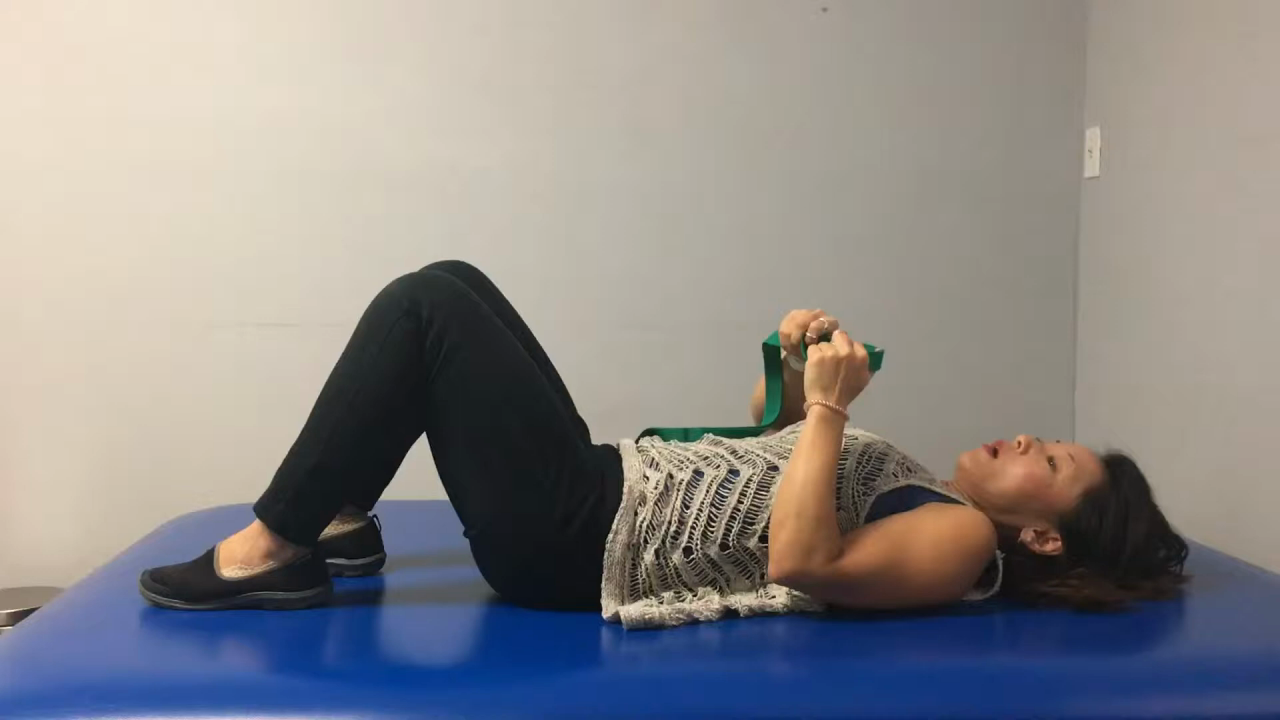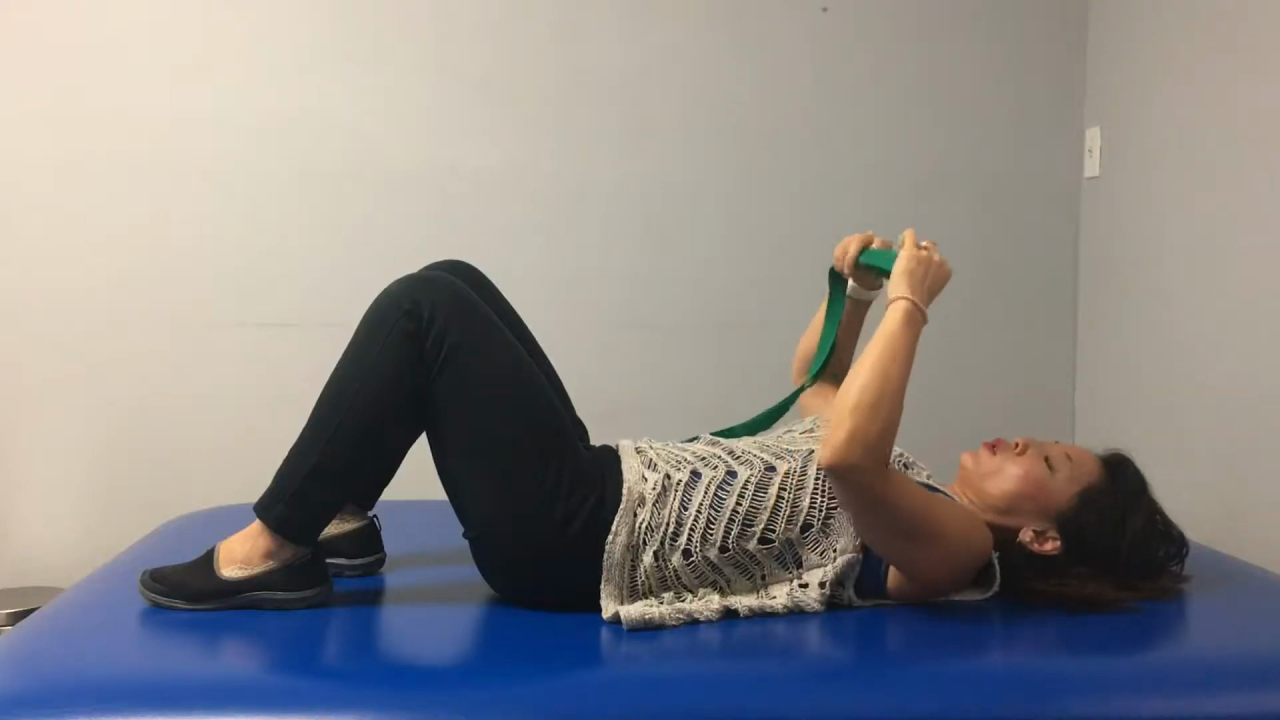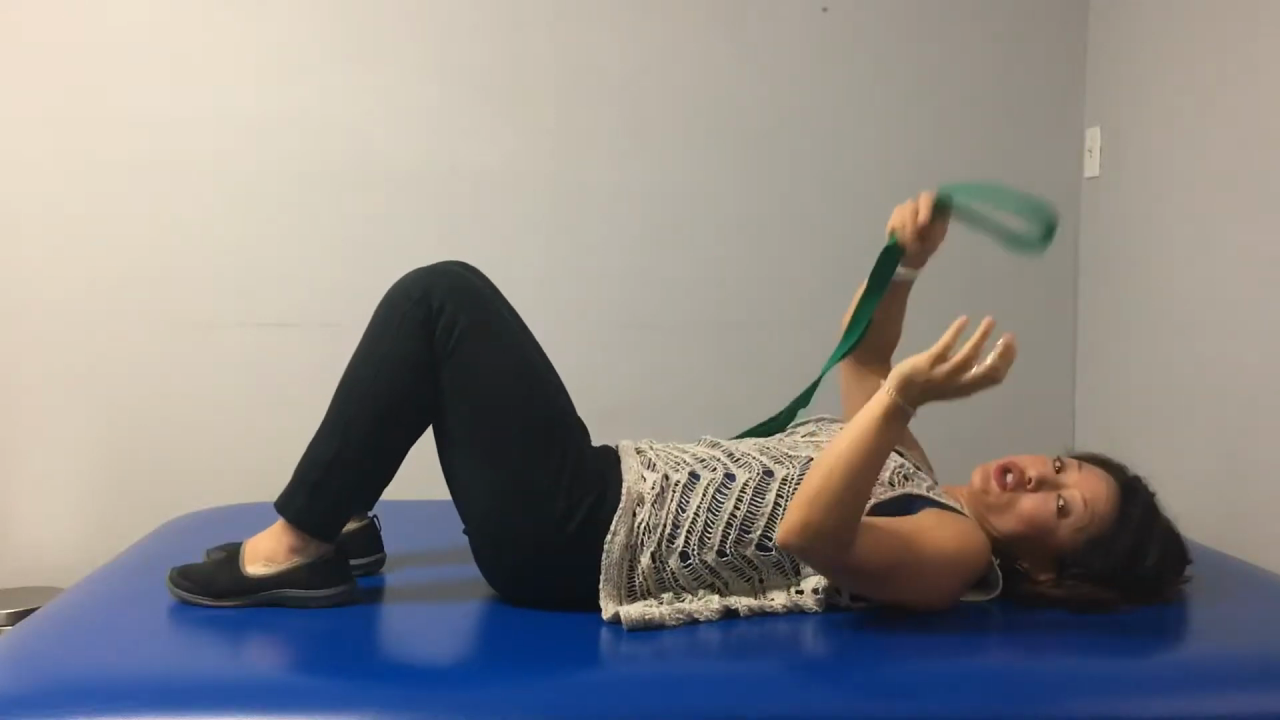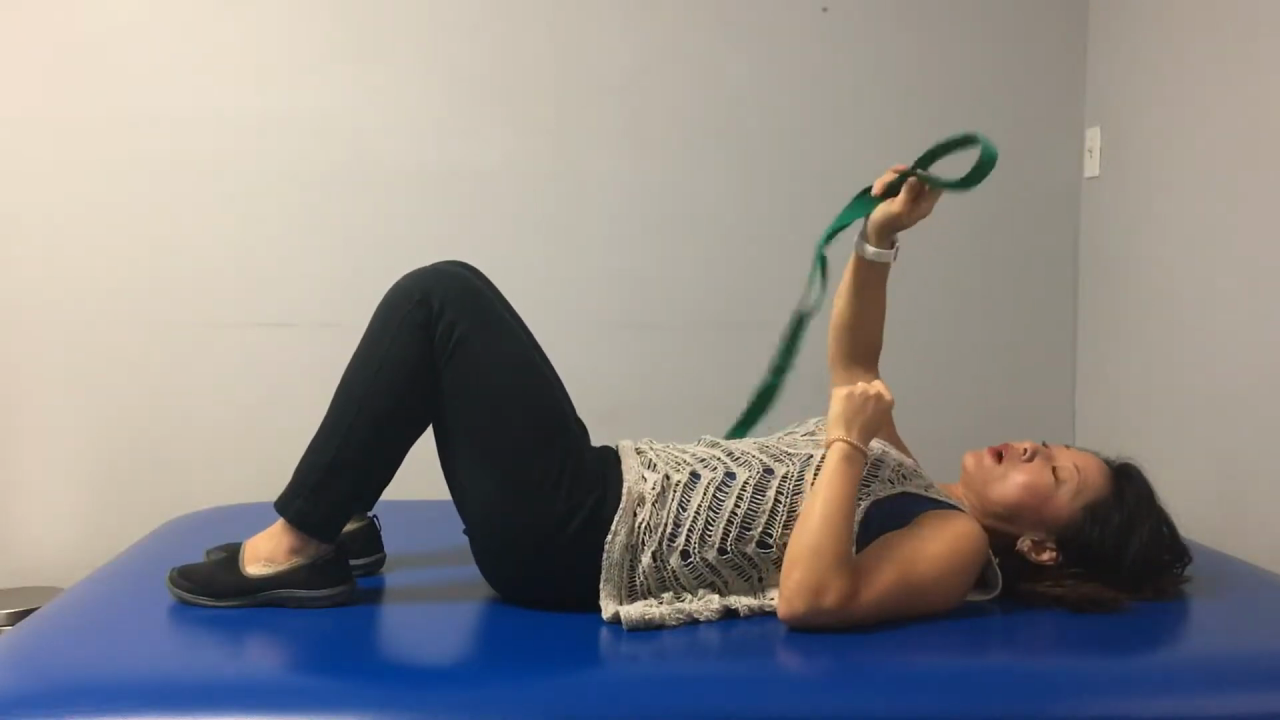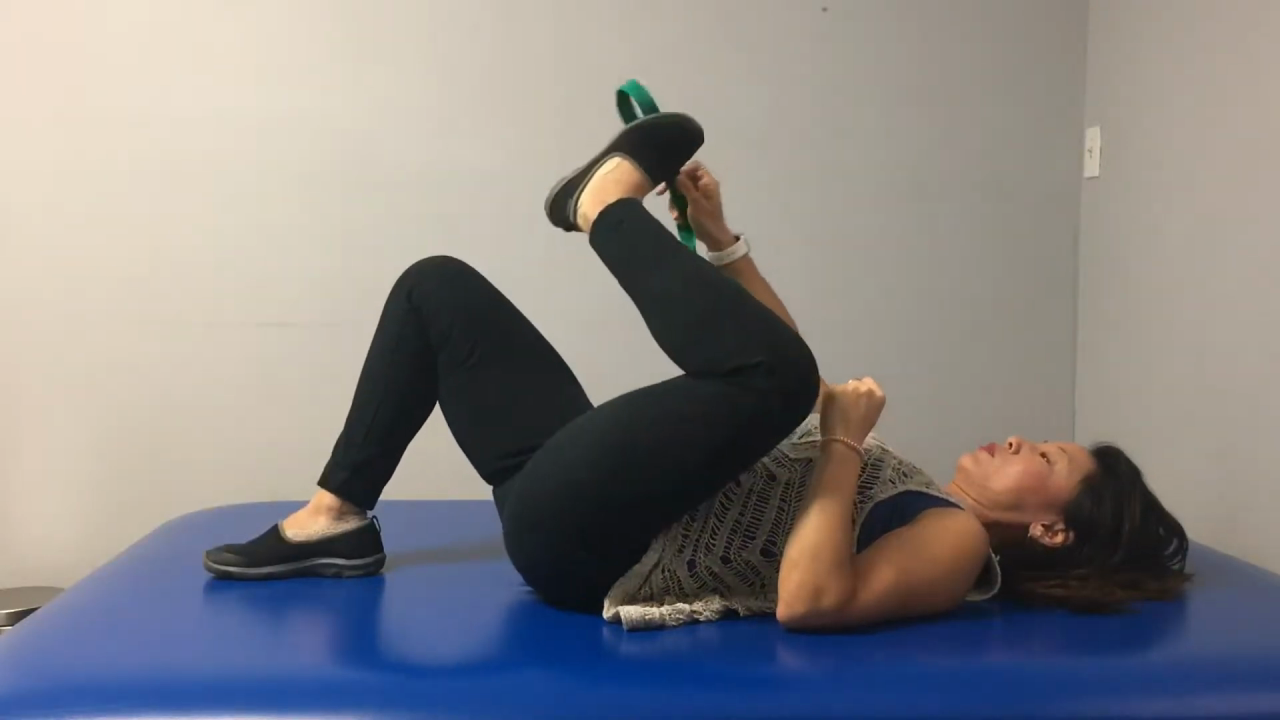
dt=1s
person 1, frame 1
left shoulder: (962, 545)
right shoulder: (923, 498)
left elbow: (797, 561)
right elbow: (781, 422)
left wrist: (826, 403)
right wrist: (798, 358)
left hip: (578, 544)
right hip: (602, 490)
left knee: (424, 307)
right knee: (450, 285)
left ankle: (274, 550)
right ankle: (337, 521)
person 1, frame 2
left shoulder: (951, 549)
right shoulder: (921, 497)
left elbow: (848, 457)
right elbow: (820, 380)
left wrist: (907, 308)
right wrist: (851, 289)
left hip: (576, 544)
right hip: (602, 491)
left knee: (423, 310)
right knee: (451, 283)
left ankle: (273, 549)
right ankle: (339, 522)
person 1, frame 3
left shoulder: (955, 546)
right shoulder: (915, 480)
left elbow: (804, 540)
right elbow: (861, 360)
left wrist: (906, 404)
right wrist: (904, 263)
left hip: (575, 541)
right hip: (602, 495)
left knee: (439, 296)
right knee: (448, 291)
left ankle: (299, 545)
right ankle: (332, 526)
person 1, frame 4
left shoulder: (955, 546)
right shoulder: (911, 486)
left elbow: (809, 598)
right elbow: (855, 364)
left wrist: (847, 442)
right wrist: (879, 240)
left hip: (570, 546)
right hip: (600, 492)
left knee: (441, 298)
right knee: (443, 295)
left ankle: (298, 544)
right ankle: (333, 525)
person 1, frame 5
left shoulder: (957, 544)
right shoulder: (912, 491)
left elbow: (807, 601)
right elbow: (790, 374)
left wrist: (844, 446)
right wrist: (717, 238)
left hip: (577, 541)
right hip: (568, 496)
left knee: (776, 374)
right knee: (437, 287)
left ankle: (607, 209)
right ankle: (335, 520)
